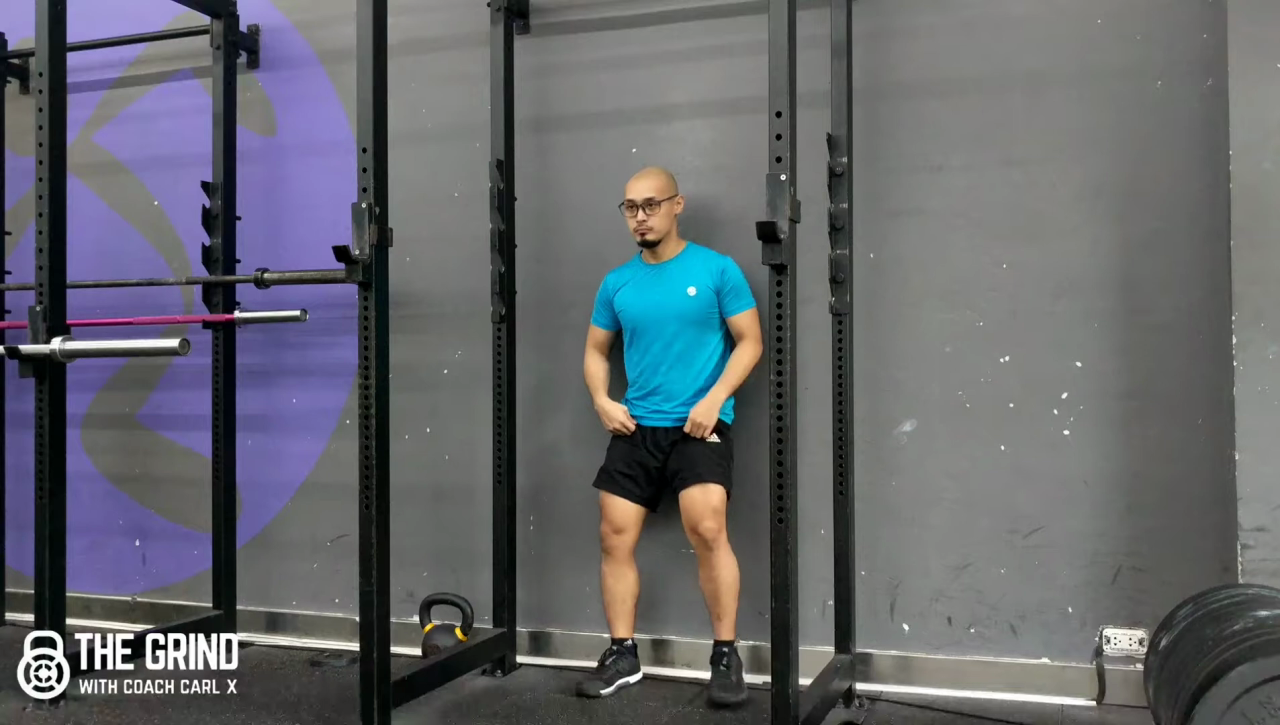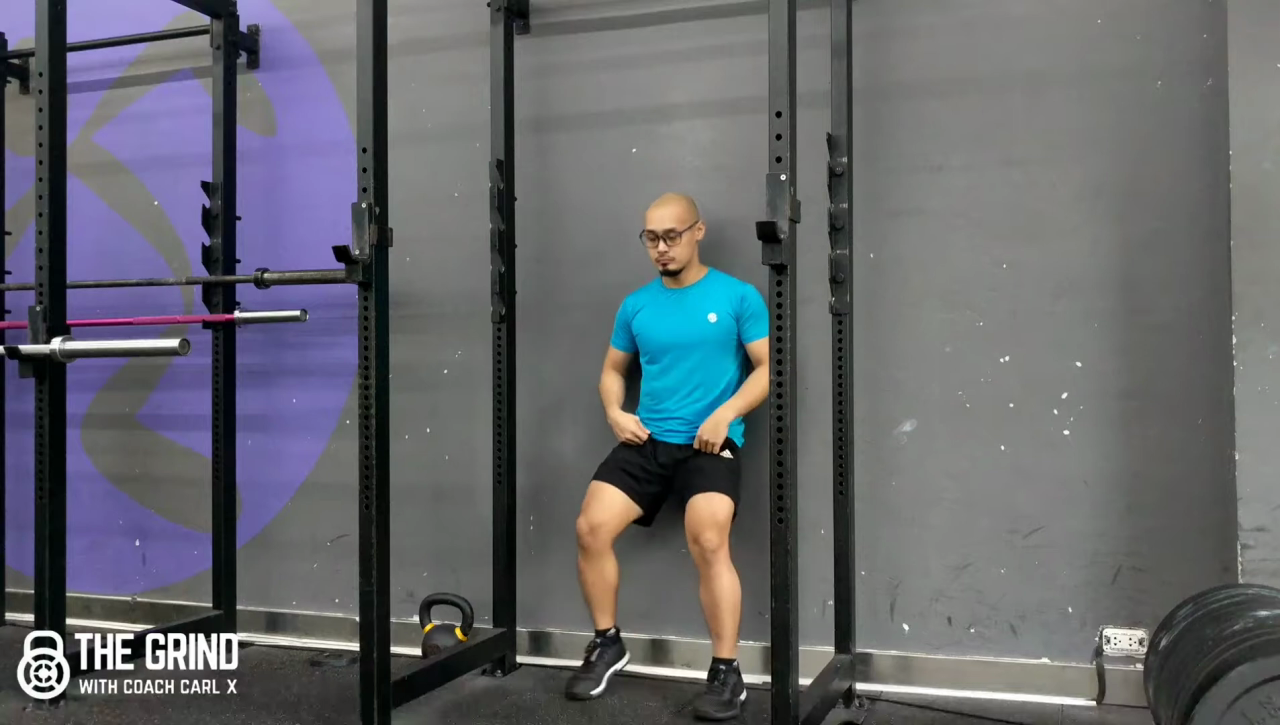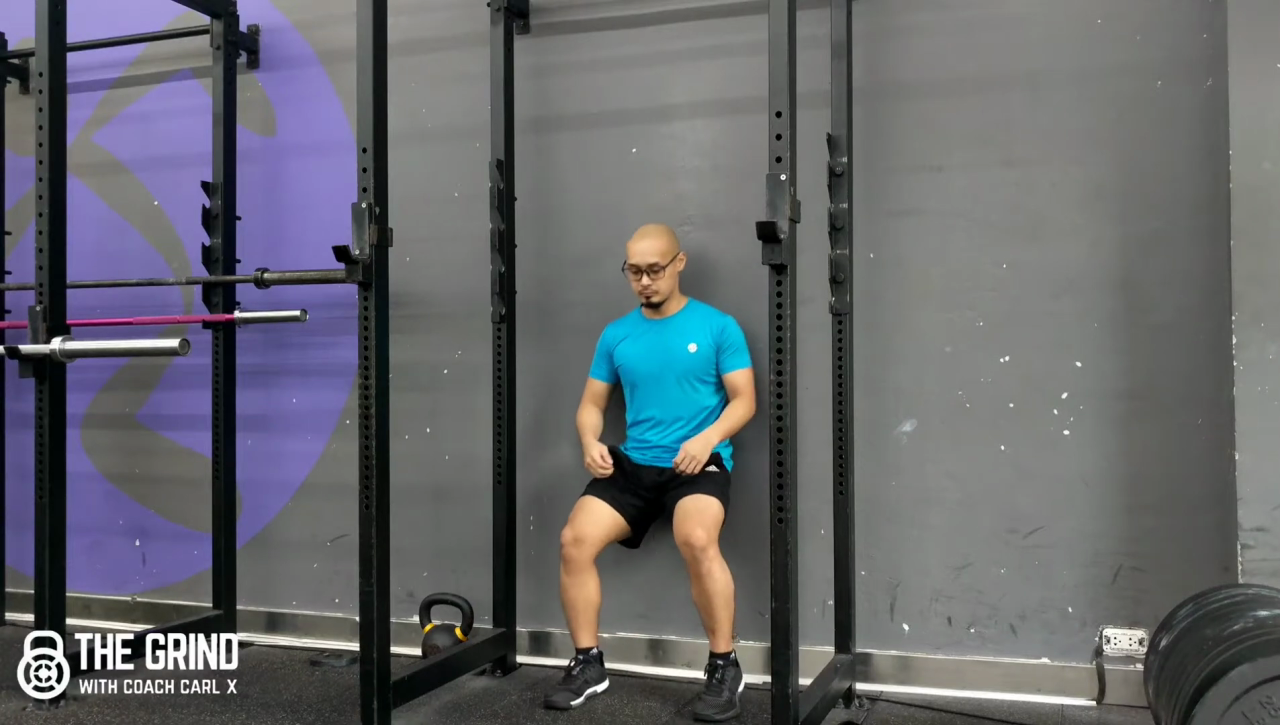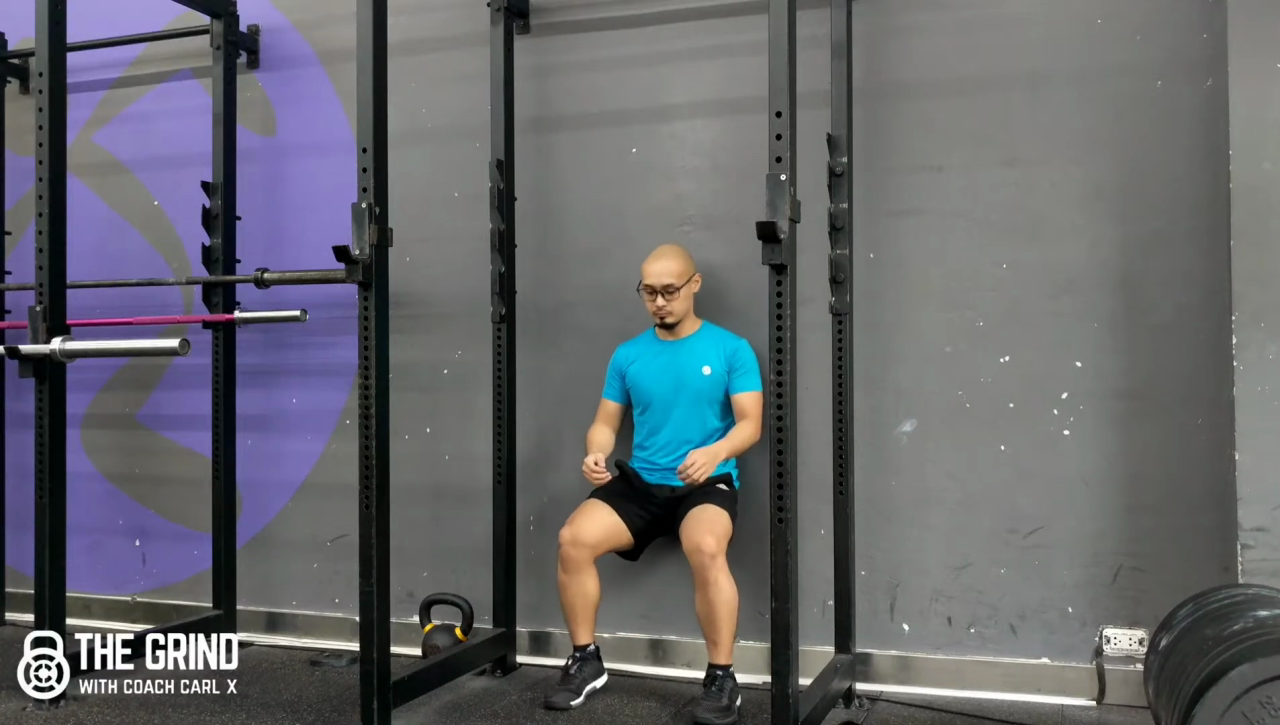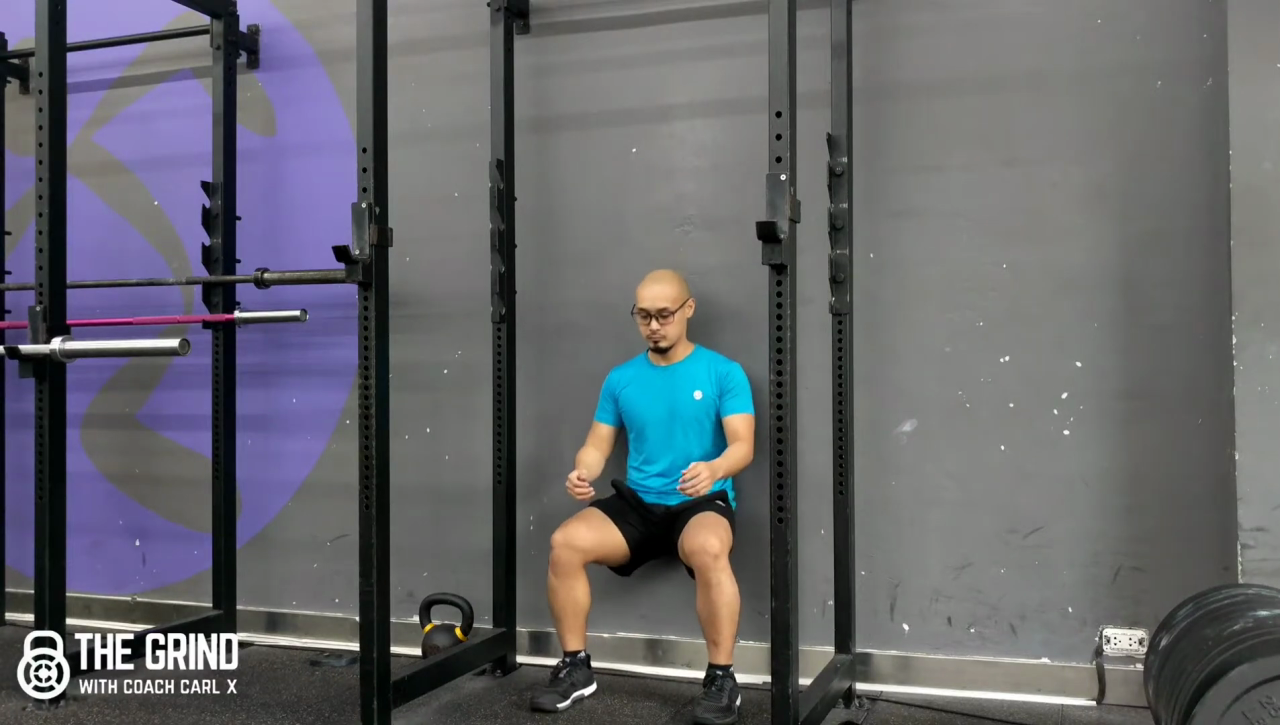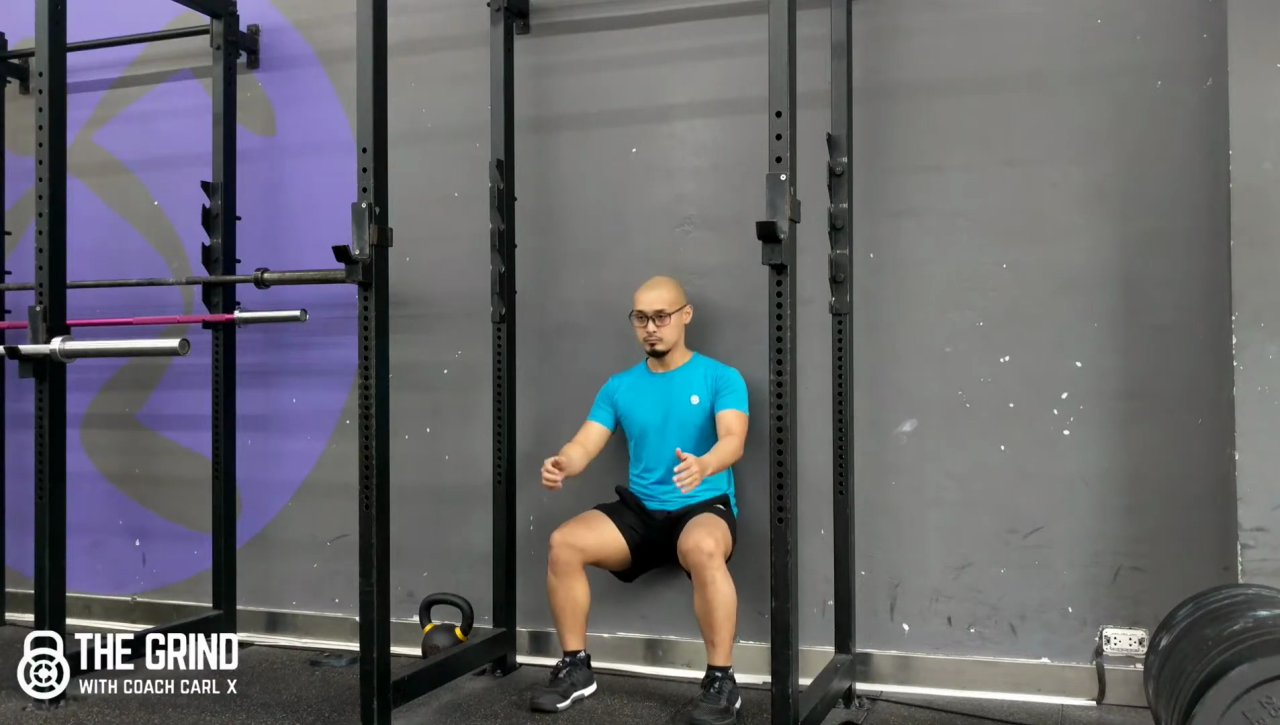
dt=0.3s
person 1, frame 1
left shoulder: (717, 270)
right shoulder: (616, 282)
left elbow: (750, 342)
right elbow: (595, 350)
left wrist: (714, 399)
right wrist: (601, 400)
left hip: (699, 425)
right hip: (636, 428)
left knee: (706, 532)
right knee: (615, 538)
left ankle: (725, 654)
right ankle: (622, 654)
person 1, frame 2
left shoulder: (737, 297)
right shoulder: (636, 305)
left elbow: (766, 368)
right elbow: (613, 370)
left wrist: (725, 413)
right wrist: (615, 412)
left hip: (710, 445)
right hip: (647, 441)
left knee: (708, 543)
right knee: (591, 527)
left ankle: (726, 672)
right ankle: (607, 644)
person 1, frame 3
left shoulder: (717, 327)
right shoulder: (616, 335)
left elbow: (744, 399)
right elbow: (592, 403)
left wrist: (707, 439)
right wrist: (591, 443)
left hip: (697, 462)
right hip: (632, 464)
left knee: (697, 541)
right knee: (574, 539)
left ankle: (723, 666)
right ankle: (588, 663)
person 1, frame 4
left shoulder: (730, 349)
right shoulder: (628, 355)
left elbow: (750, 422)
right elbow: (604, 423)
left wrist: (716, 451)
right wrist: (596, 454)
left hip: (705, 485)
right hip: (640, 482)
left knee: (705, 548)
right knee: (573, 538)
left ankle: (721, 678)
right ankle: (585, 661)
person 1, frame 5
left shoulder: (723, 372)
right shoulder: (621, 379)
left elbow: (743, 445)
right elbow: (597, 446)
left wrist: (714, 469)
right wrist: (583, 473)
left hip: (700, 502)
right hip: (636, 502)
left knee: (708, 550)
right knee: (565, 542)
left ankle: (721, 679)
right ankle: (575, 666)
person 1, frame 6
left shoulder: (721, 378)
right shoulder: (620, 386)
left elbow: (733, 440)
right elbow: (585, 444)
left wrist: (703, 466)
right wrist: (563, 464)
left hip: (702, 509)
right hip: (640, 510)
left knee: (704, 549)
right knee: (563, 543)
left ankle: (721, 681)
right ankle: (575, 667)
